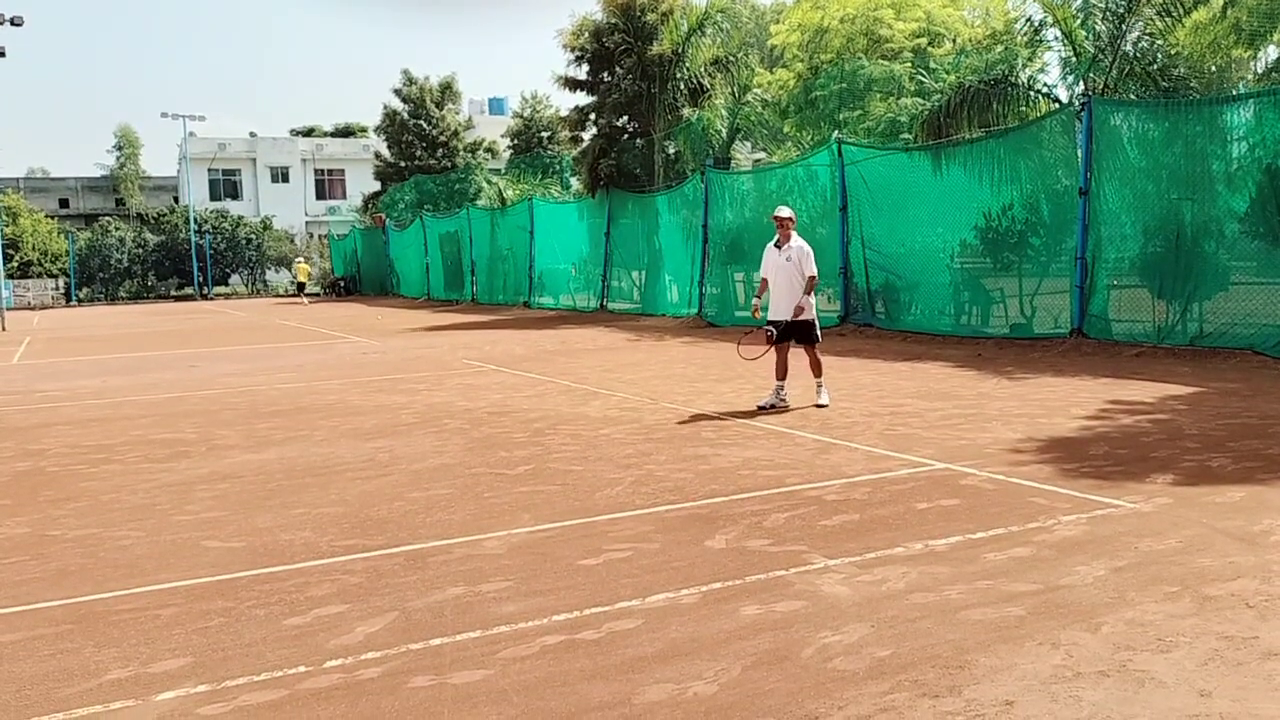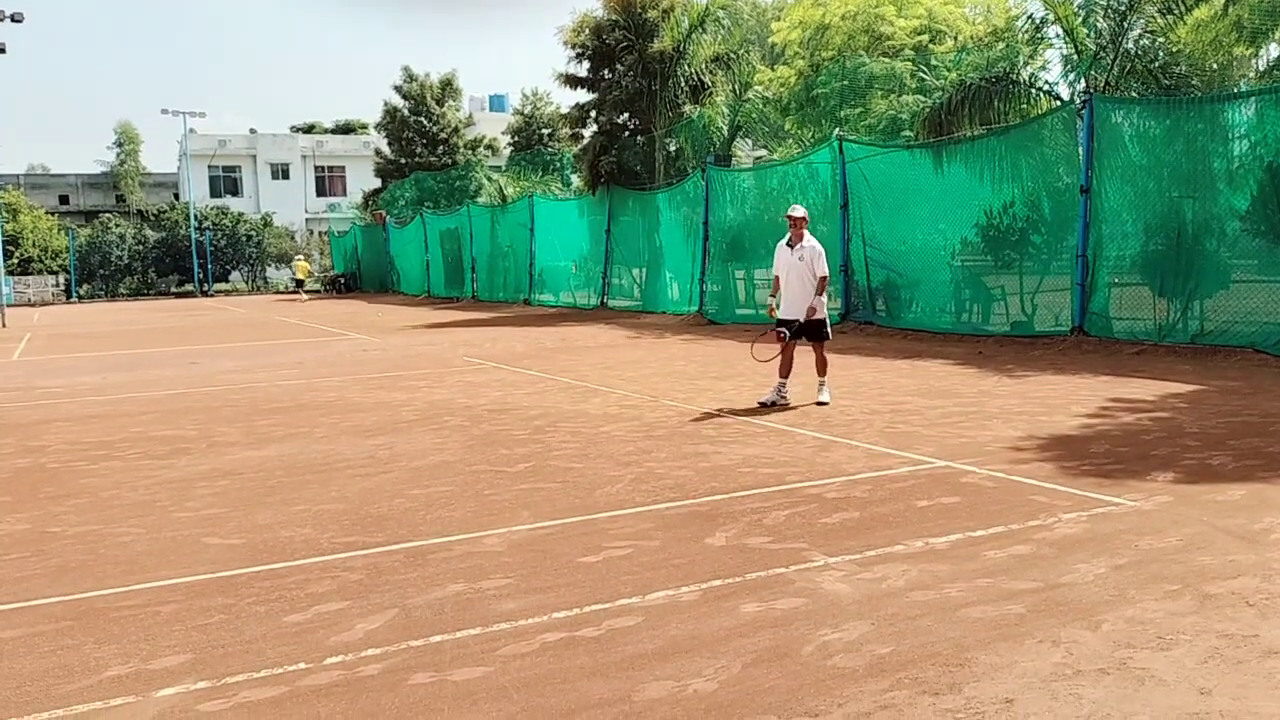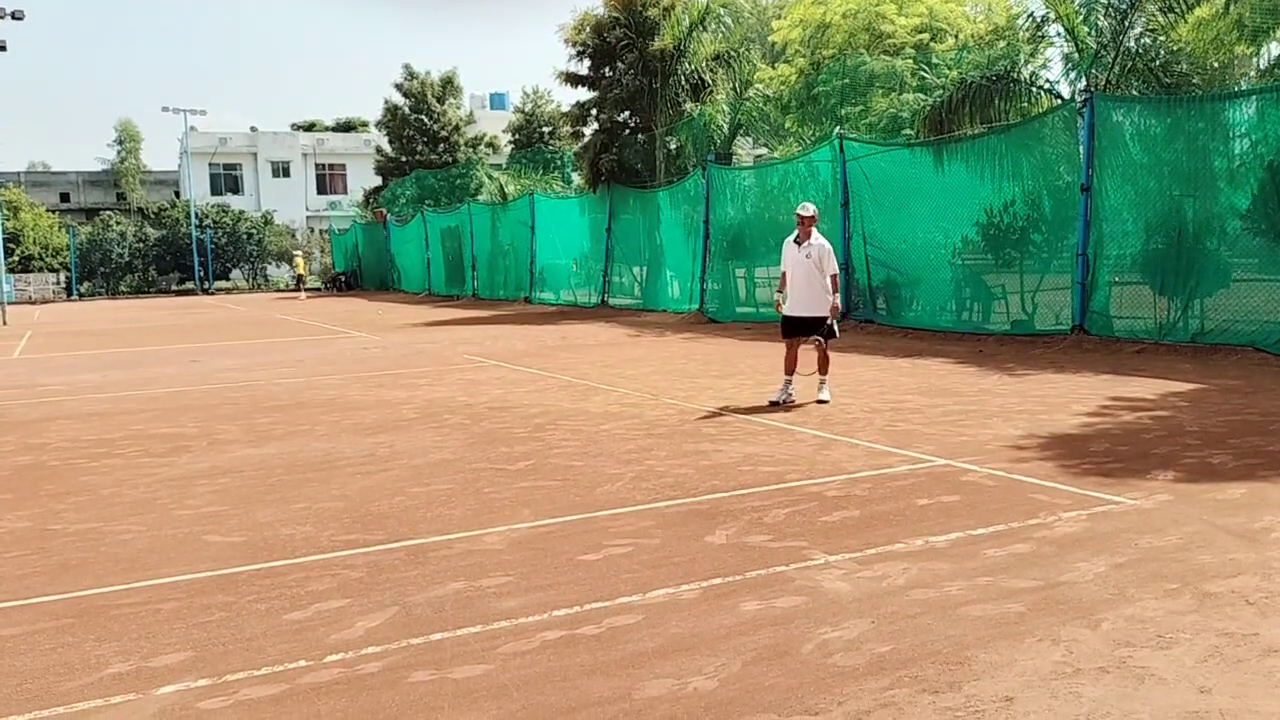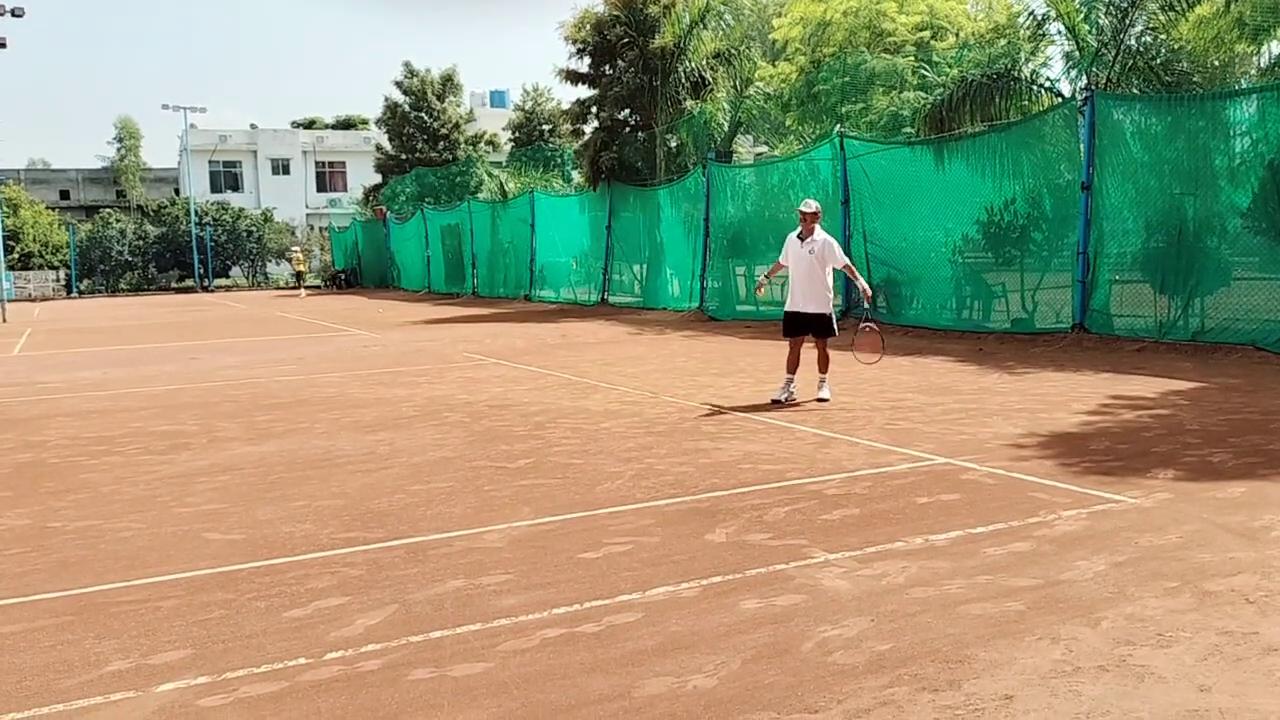
dt=0.2s
person 1, frame 1
left shoulder: (802, 248)
right shoulder: (770, 249)
left elbow: (812, 277)
right elbow: (765, 278)
left wrist: (803, 301)
right wrist: (757, 299)
left hip: (802, 312)
right hip: (777, 313)
left knee: (811, 351)
right knee: (780, 352)
left ankle: (821, 389)
right ankle: (780, 395)
person 1, frame 2
left shoulder: (814, 247)
right shoulder: (781, 247)
left elbow: (823, 277)
left wrist: (815, 302)
right wrist: (772, 299)
left hip: (812, 311)
right hip: (788, 311)
left knee: (819, 349)
right knee: (786, 350)
left ankle: (823, 388)
right ankle: (781, 392)
person 1, frame 3
left shoulder: (822, 245)
right shoulder: (788, 243)
left elbow: (834, 274)
left wrist: (836, 299)
right wrist: (779, 294)
left hip: (819, 309)
right hip: (793, 309)
left knee: (821, 348)
right knee: (791, 347)
left ankle: (823, 387)
right ankle: (787, 389)
person 1, frame 4
left shoulder: (826, 242)
right shoulder: (791, 239)
left elbow: (845, 264)
right elbow: (782, 263)
left wrist: (861, 283)
right wrist: (765, 278)
left hip: (819, 306)
right hip: (795, 305)
left knee: (821, 346)
right knee: (794, 345)
left ankle: (823, 385)
right ankle: (789, 387)
